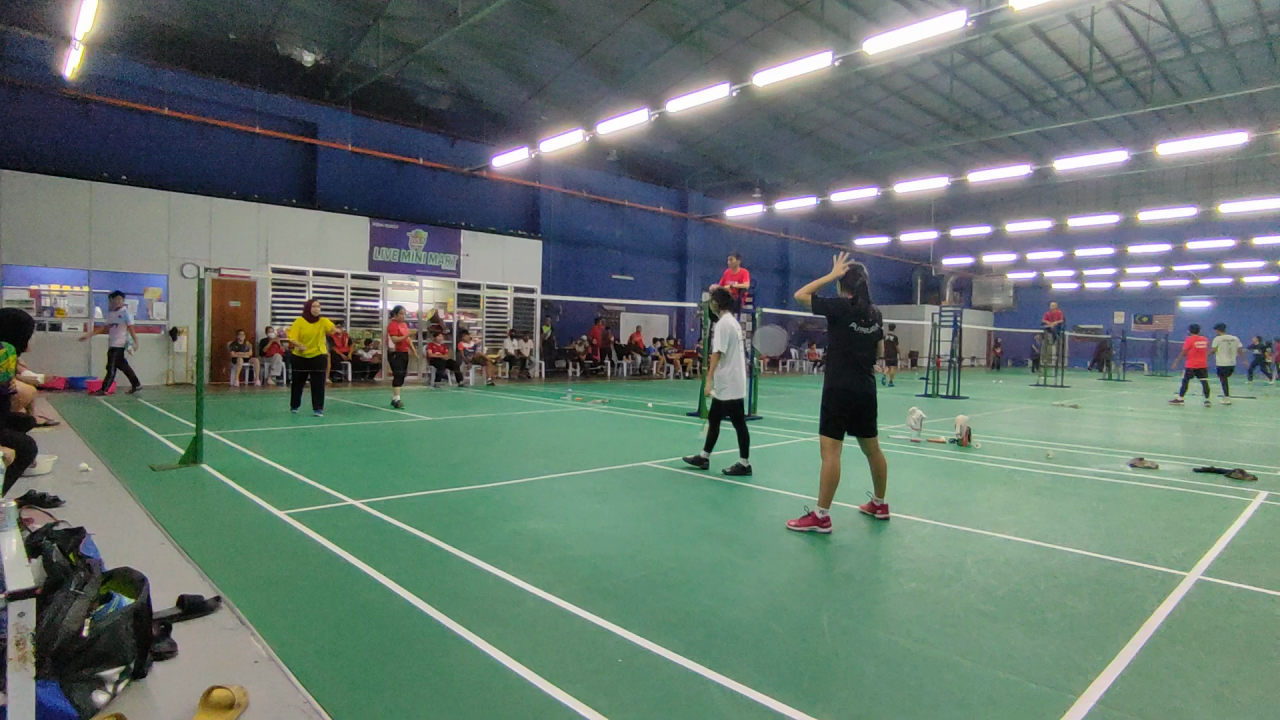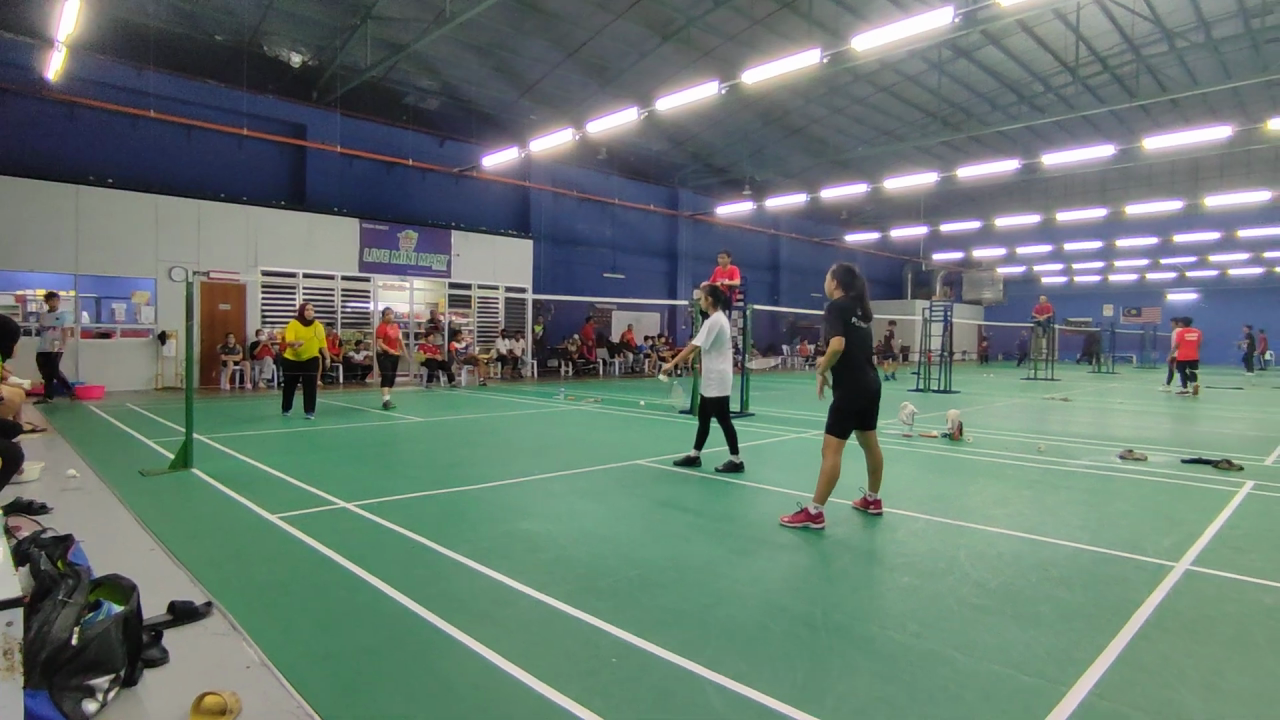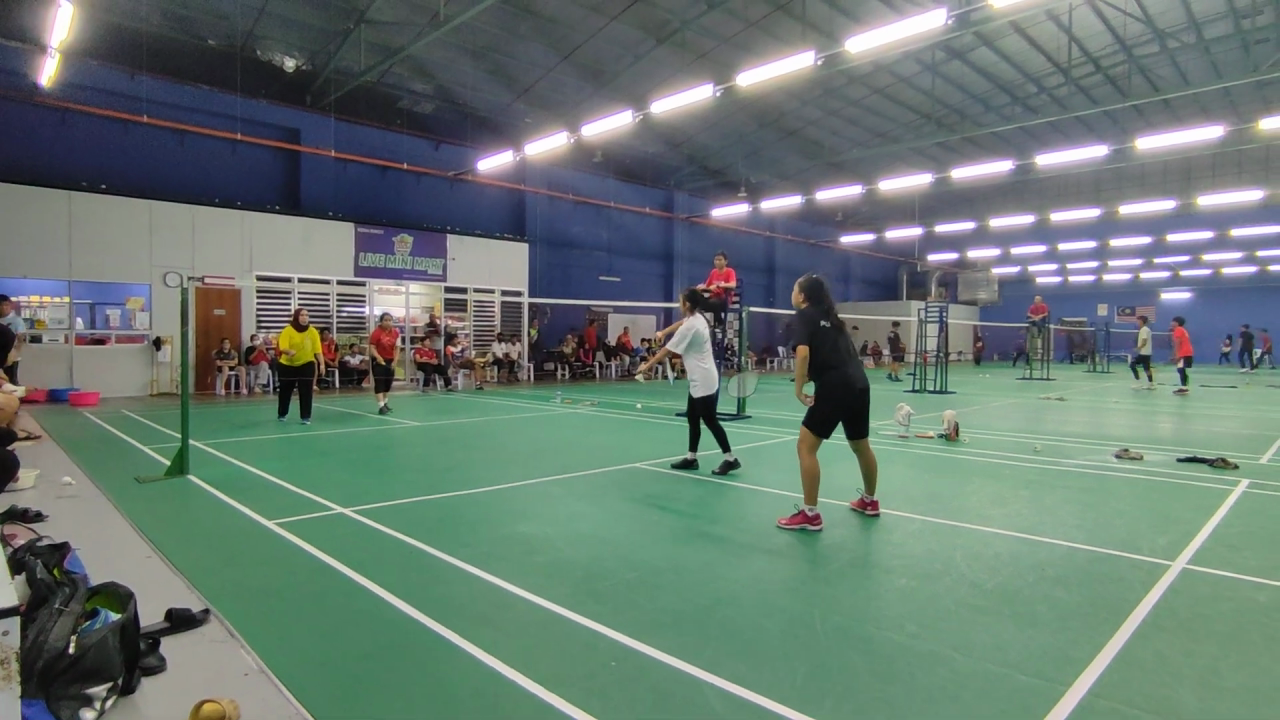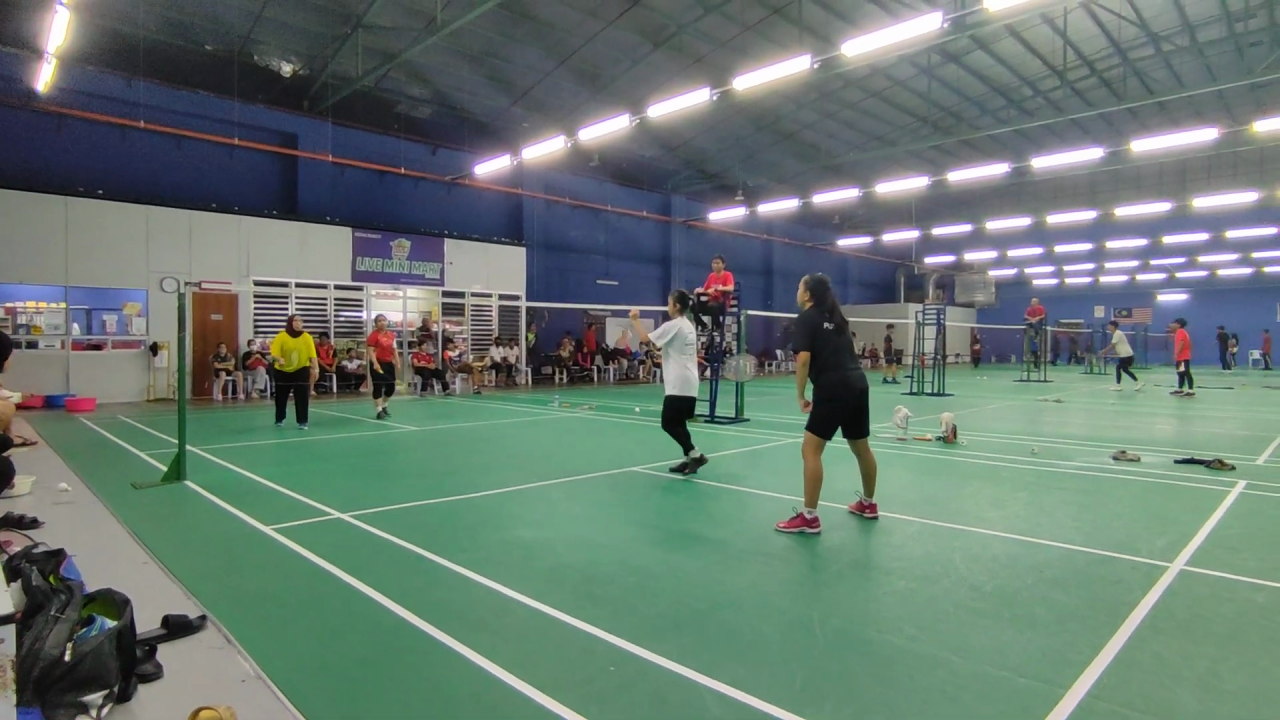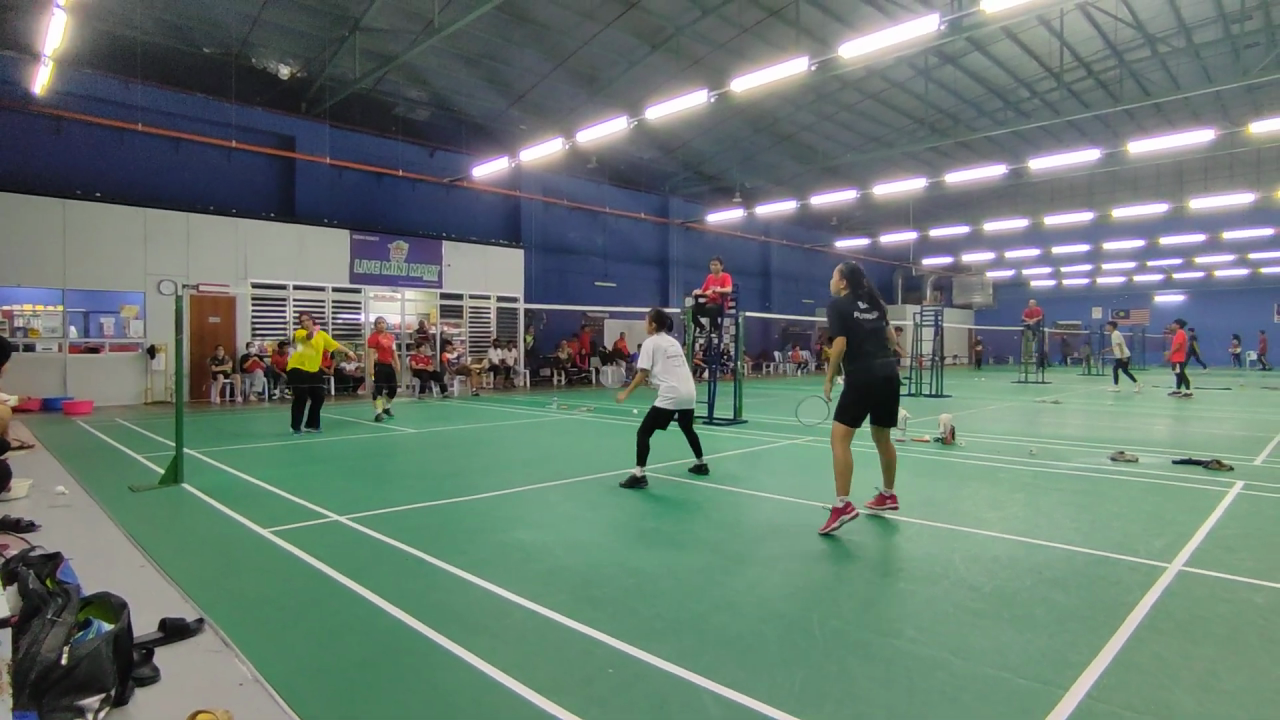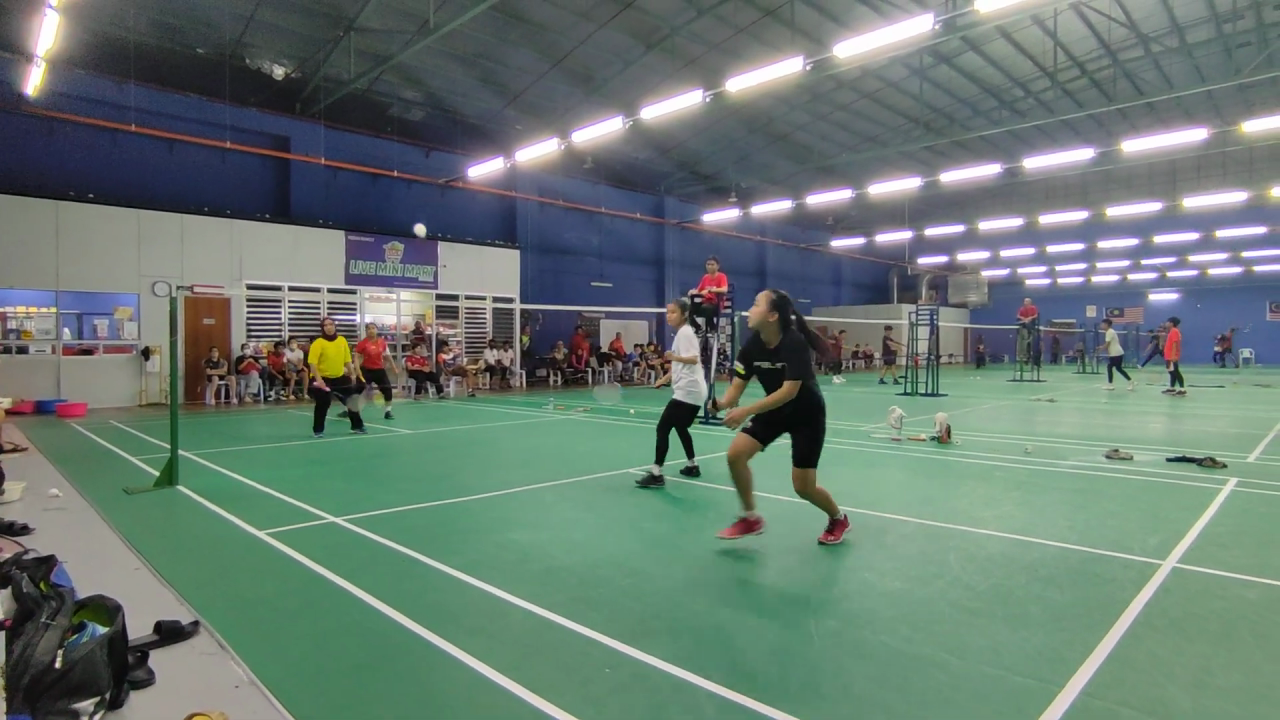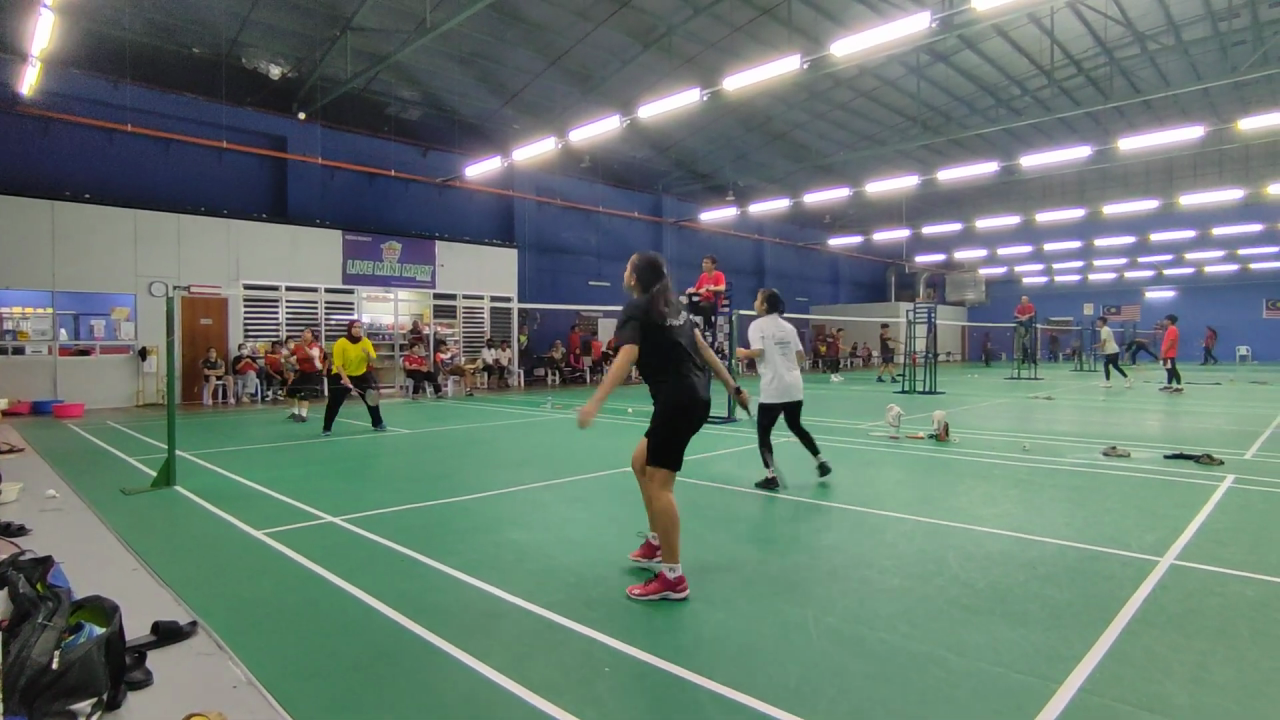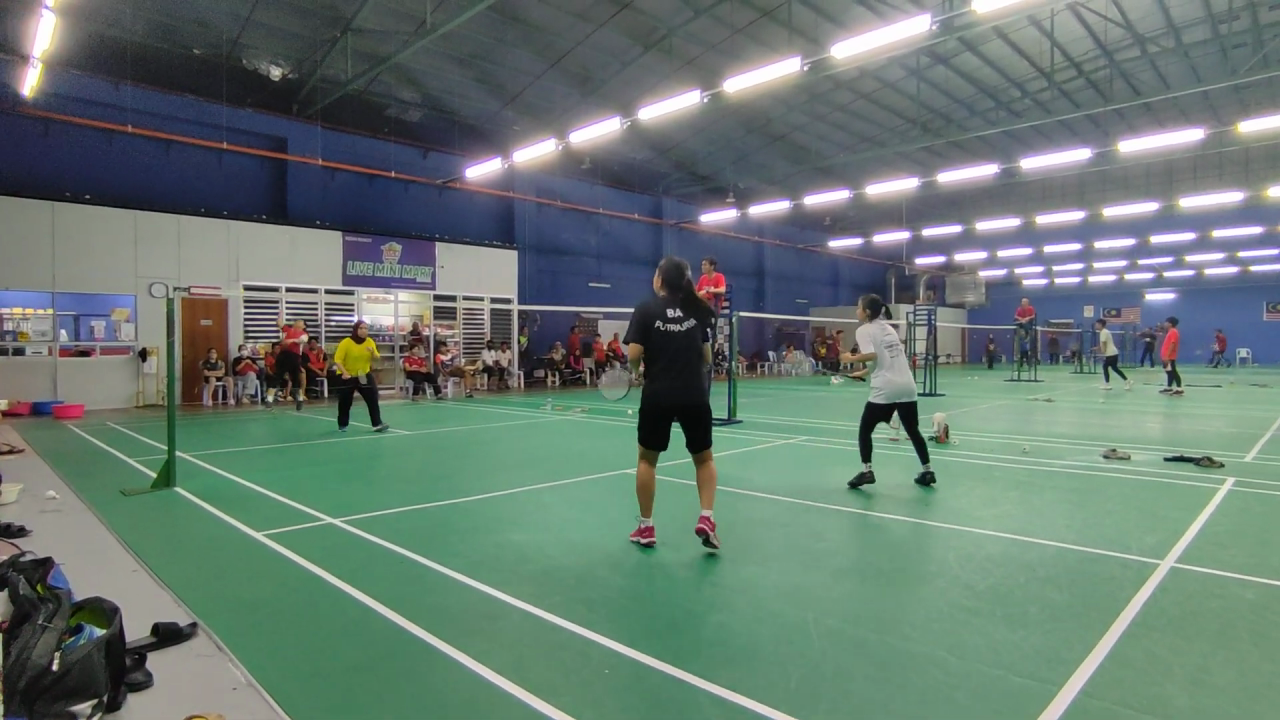
dt=0.7s
person 1, frame 1
left shoulder: (839, 306)
right shoulder: (874, 313)
left elbow: (800, 295)
left wrist: (831, 275)
left hip: (840, 389)
right hip: (866, 389)
left knee: (830, 451)
right knee: (872, 447)
left ankle: (821, 516)
right ankle: (879, 504)
person 1, frame 2
left shoulder: (837, 306)
right shoulder: (860, 308)
left elbow: (837, 346)
left wrist: (821, 372)
right wrist: (828, 361)
left hip: (850, 388)
right hip: (870, 384)
left knee: (832, 449)
right knee: (869, 442)
left ankle: (814, 512)
right ankle: (872, 499)
person 1, frame 3
left shoulder: (803, 316)
right shoulder: (830, 317)
left elbow: (803, 353)
left wrist: (798, 389)
right wrist: (811, 374)
left hip: (834, 388)
right hip: (859, 385)
left knee: (806, 447)
right knee: (861, 446)
left ankle: (810, 514)
right ankle: (869, 501)
person 1, frame 4
left shoulder: (806, 318)
right shoulder: (835, 317)
left elbow: (804, 359)
left wrist: (800, 395)
left hip: (833, 390)
right hip: (858, 385)
left knee: (811, 450)
right knee: (861, 448)
left ankle: (809, 517)
right ankle: (868, 503)
person 1, frame 5
left shoulder: (838, 305)
right shoulder: (872, 304)
left elbow: (840, 346)
right elbow: (892, 339)
left wrist: (828, 379)
left hip: (863, 378)
right hip: (889, 376)
left knee: (840, 440)
right knee: (882, 437)
left ankle: (843, 506)
right ankle: (887, 494)
person 1, frame 6
left shoulder: (795, 344)
right shoulder: (753, 345)
left elbow: (789, 391)
right elbow: (737, 386)
left wrist: (747, 411)
right wrist: (725, 404)
left hip: (807, 415)
right hip: (775, 411)
left knee: (803, 486)
right knee: (735, 454)
left ankle: (838, 520)
right ankle: (750, 518)
person 1, frame 7
left shoulder: (636, 309)
right shoulder: (669, 305)
left elbow: (627, 356)
right elbow: (702, 348)
left wrist: (596, 400)
right wrist: (732, 385)
left hip: (677, 400)
right hip: (695, 396)
left knee: (657, 483)
right knee: (640, 461)
left ankle: (672, 577)
right ankle: (657, 540)
person 1, frame 8
left shoulder: (645, 309)
right shoulder: (698, 311)
left elbow: (634, 355)
right elbow: (706, 358)
left wrist: (638, 370)
left hip: (658, 396)
right hip: (695, 397)
left knee: (647, 460)
right knee: (704, 461)
left ankle: (646, 527)
right ankle: (706, 518)
person 2, frame 1
left shoulder: (722, 324)
right shoulder: (731, 321)
left elbow: (717, 354)
left wrist: (708, 380)
left hip: (730, 383)
right hip: (726, 383)
left knee: (738, 422)
right knee: (713, 419)
left ankle: (744, 464)
right ankle: (703, 457)
person 2, frame 2
left shoulder: (713, 321)
right shoulder: (718, 318)
left elbow: (694, 346)
left wrist: (672, 364)
right wrist: (681, 359)
left hip: (717, 380)
right hip: (711, 379)
left knee: (723, 419)
right knee: (703, 418)
left ankle: (736, 460)
right ankle: (695, 455)
person 2, frame 3
left shoulder: (688, 327)
right shoulder: (698, 319)
left elbow: (666, 351)
right elbow: (682, 322)
left wrist: (646, 366)
left hip: (703, 381)
right hip: (699, 380)
left knee: (710, 420)
right knee: (693, 418)
left ankle: (730, 459)
right ankle: (692, 458)
person 2, frame 4
left shoulder: (673, 326)
right shoulder: (688, 325)
left elbow: (646, 338)
left wrist: (635, 320)
left hip: (679, 384)
right hip: (688, 383)
left knee: (668, 423)
right knee: (678, 423)
left ankle: (695, 455)
right ankle: (689, 459)
person 2, frame 5
left shoulder: (650, 343)
right shoulder: (673, 342)
left elbow: (643, 374)
left wrist: (626, 392)
left hip: (671, 395)
right hip: (689, 393)
left knee: (644, 433)
right knee: (687, 428)
left ankle: (639, 475)
right ankle: (701, 464)
person 2, frame 6
left shoulder: (685, 333)
right shoulder: (684, 333)
left elbow: (694, 359)
left wrist: (673, 357)
right wrist: (665, 378)
left hip: (688, 391)
right hip: (694, 391)
left knee: (662, 428)
right knee: (681, 427)
left ankle: (656, 474)
right ankle: (692, 465)
person 2, frame 7
left shoulder: (758, 324)
right shoulder: (788, 326)
left elbow: (758, 351)
right elbow: (801, 356)
left wrist: (743, 354)
left hip: (774, 389)
right hip: (794, 387)
left knee: (763, 432)
right knee: (796, 427)
left ankle: (771, 477)
right ankle: (821, 462)
person 2, frame 8
left shoulder: (864, 330)
right shoulder: (888, 328)
left elbow: (870, 355)
left wrist: (852, 359)
right wrist: (865, 372)
left hip: (885, 389)
right hip: (907, 387)
left knee: (865, 430)
right knee: (913, 430)
left ankle: (867, 471)
right ankle: (927, 471)
